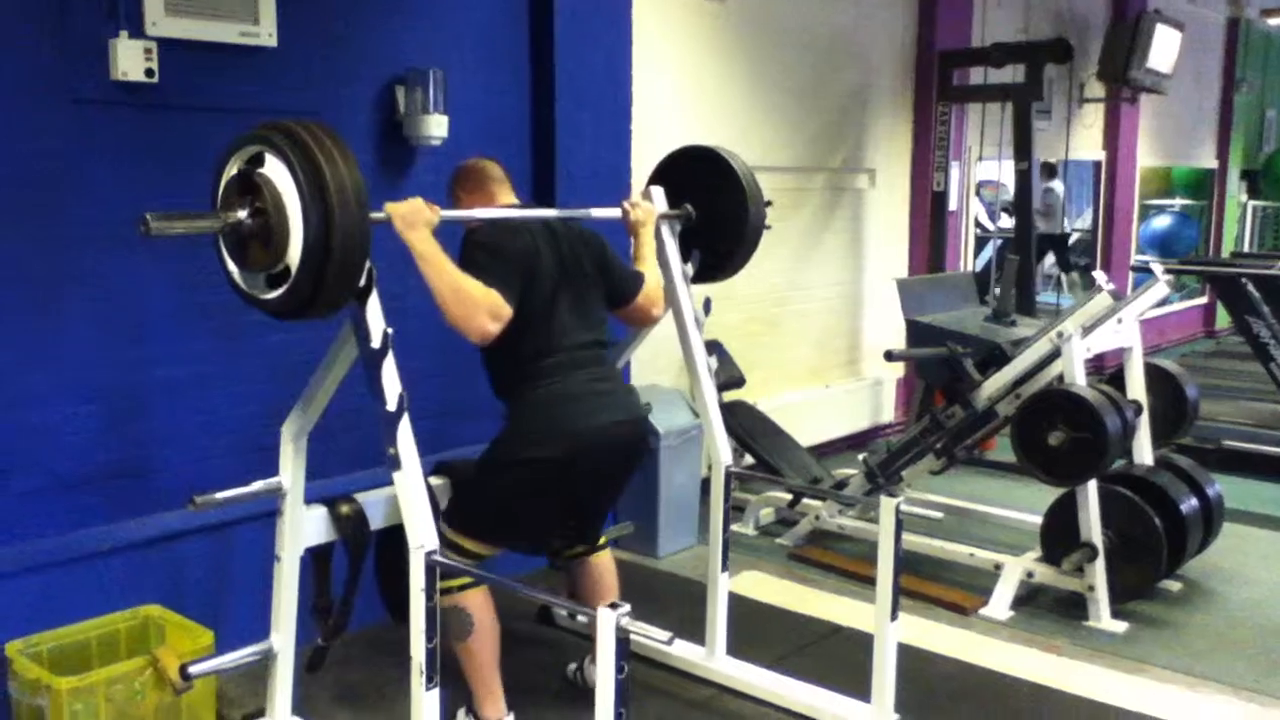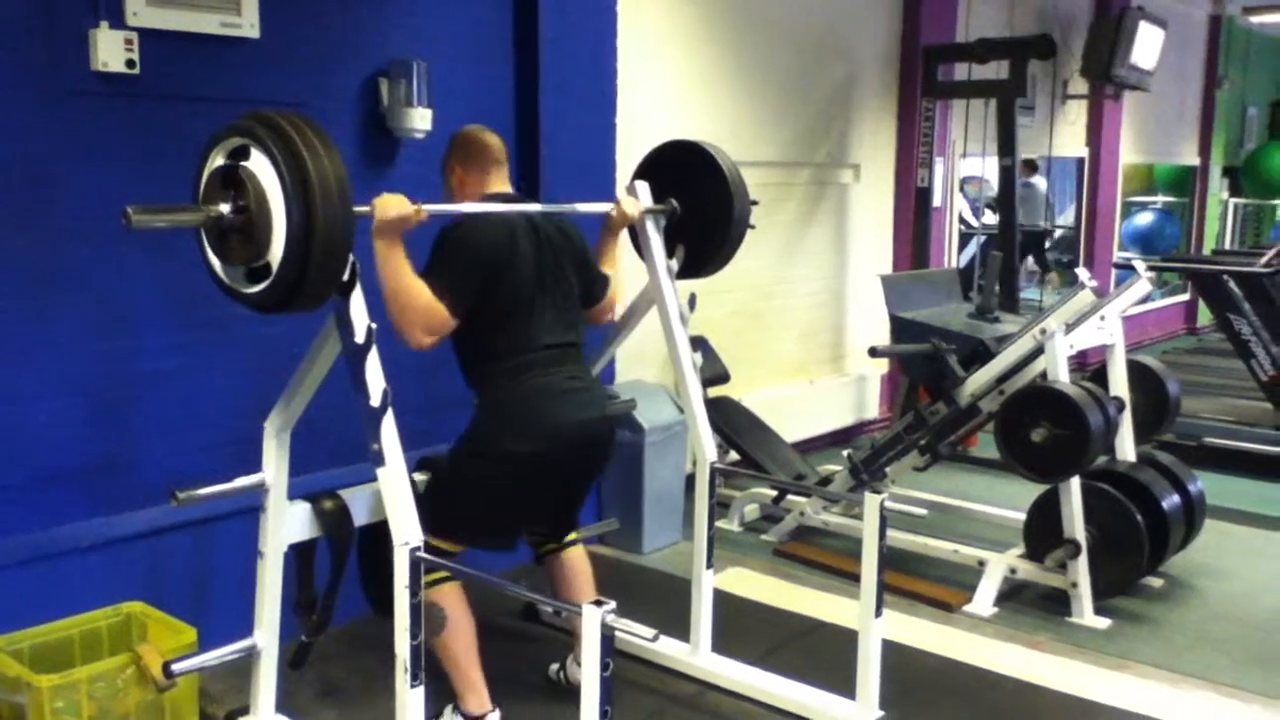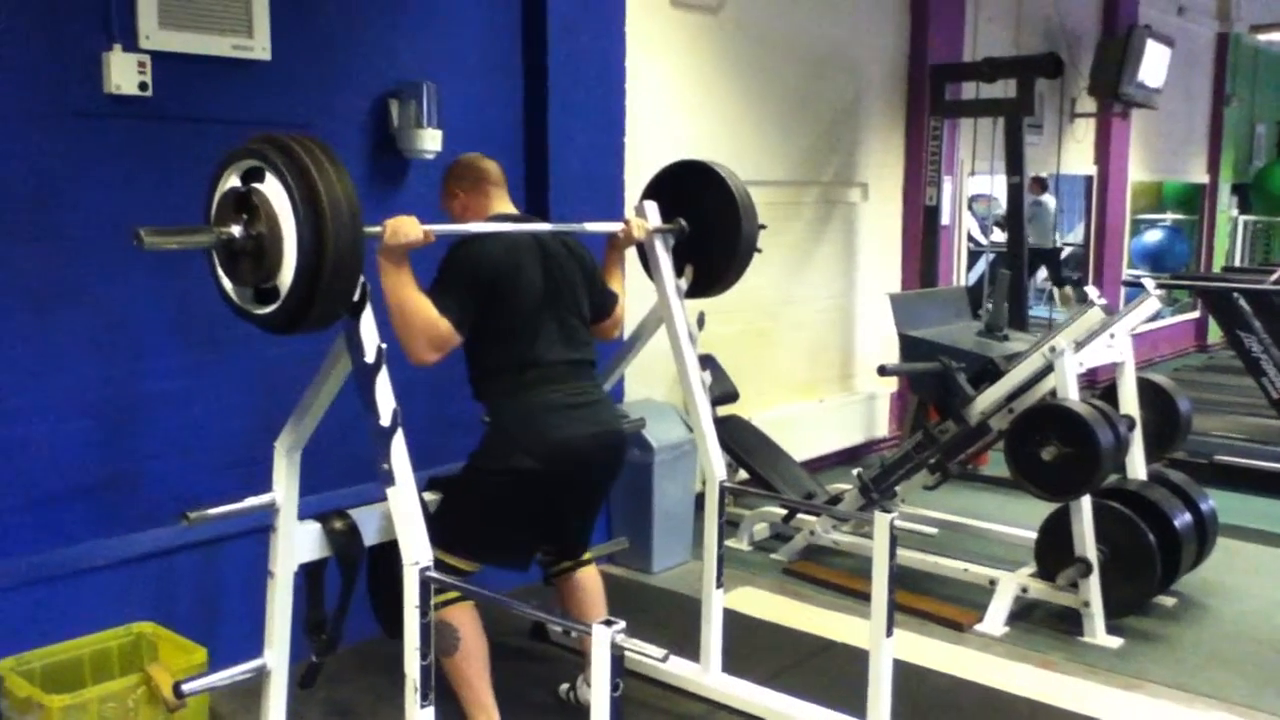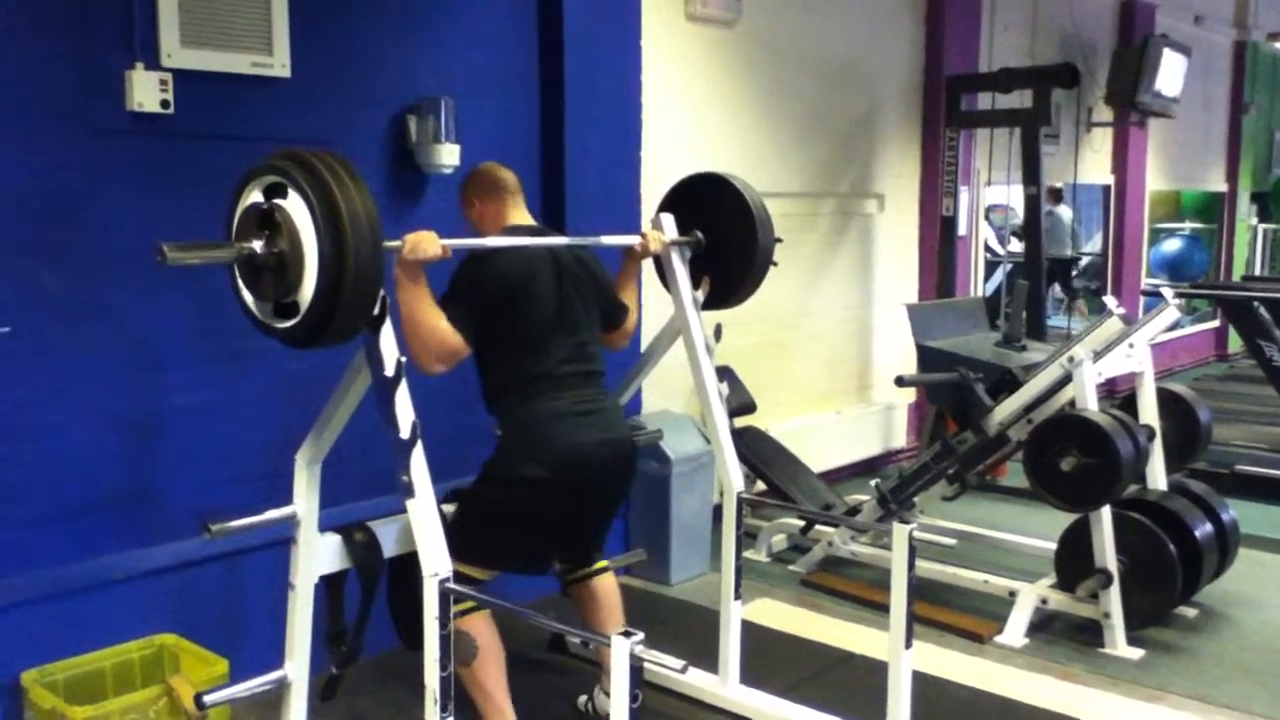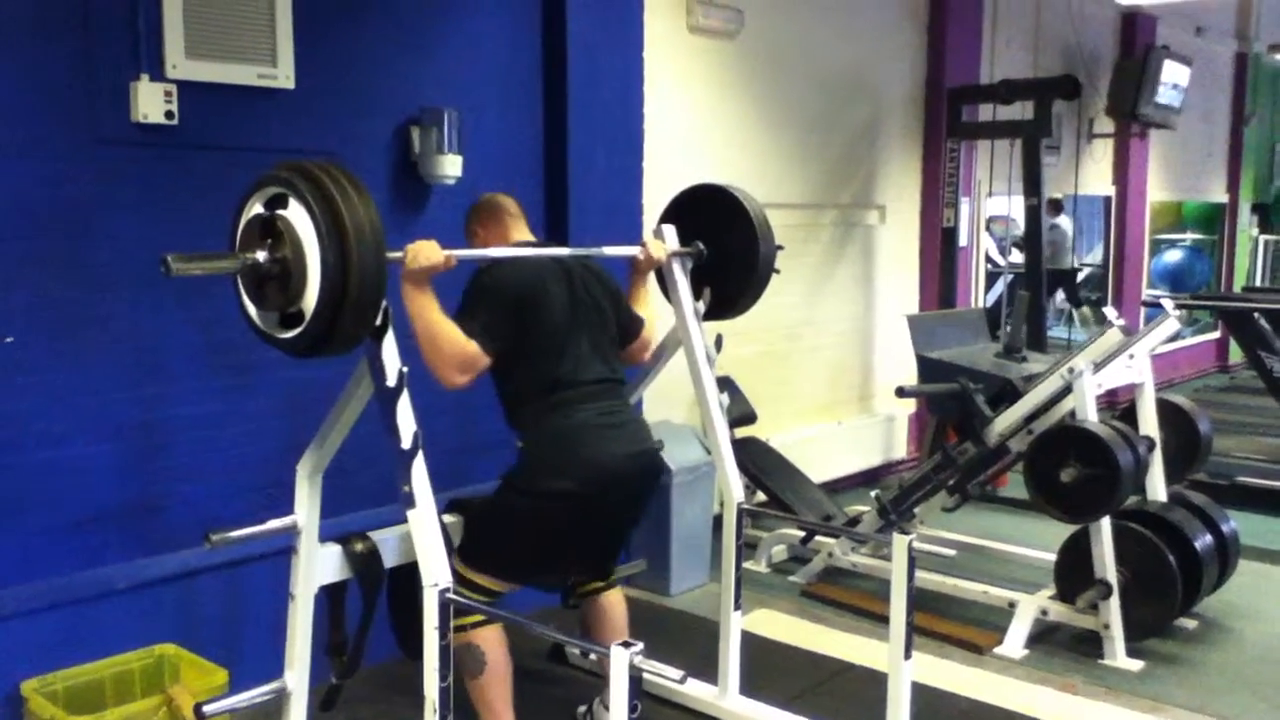
dt=0.5s
person 1, frame 1
left shoulder: (490, 237)
right shoulder: (579, 233)
left elbow: (484, 321)
right elbow: (650, 308)
left wrist: (419, 238)
right wrist: (644, 232)
left hip: (555, 430)
right hip: (624, 420)
left knee: (449, 560)
right knee: (581, 533)
person 1, frame 2
left shoulder: (469, 233)
right shoulder: (560, 227)
left elbow: (421, 328)
right elbow: (602, 310)
left wrist: (387, 239)
right wrist: (614, 233)
left hip: (520, 424)
right hip: (591, 413)
left knee: (425, 555)
right knee: (556, 531)
right ankle: (588, 662)
person 1, frame 3
left shoulder: (475, 251)
right shoulder: (568, 244)
left elbow: (426, 345)
right elbow: (609, 324)
left wrist: (392, 260)
right wrist: (620, 249)
left hip: (532, 440)
right hip: (601, 429)
left knee: (437, 575)
right knee: (568, 551)
person 1, frame 4
left shoulder: (489, 265)
right shoulder: (580, 257)
left elbow: (436, 355)
right elbow: (619, 333)
left wrist: (410, 275)
right wrist: (635, 264)
left hip: (544, 449)
right hip: (613, 437)
left knee: (454, 585)
right knee: (583, 558)
person 1, frame 5
left shoulder: (499, 278)
right shoulder: (591, 271)
left elbow: (456, 367)
right elbow: (640, 348)
left wrist: (416, 286)
right wrist: (642, 275)
left hip: (568, 462)
right hip: (639, 452)
left knee: (465, 595)
right knee: (594, 575)
